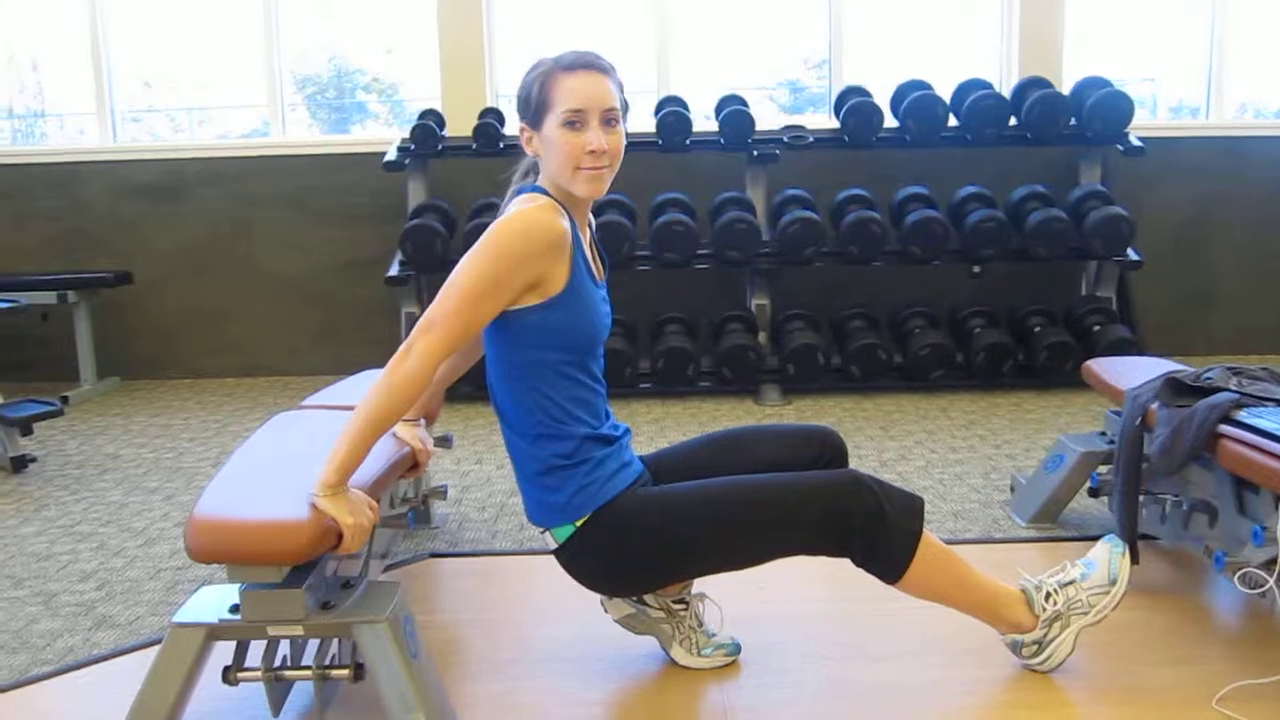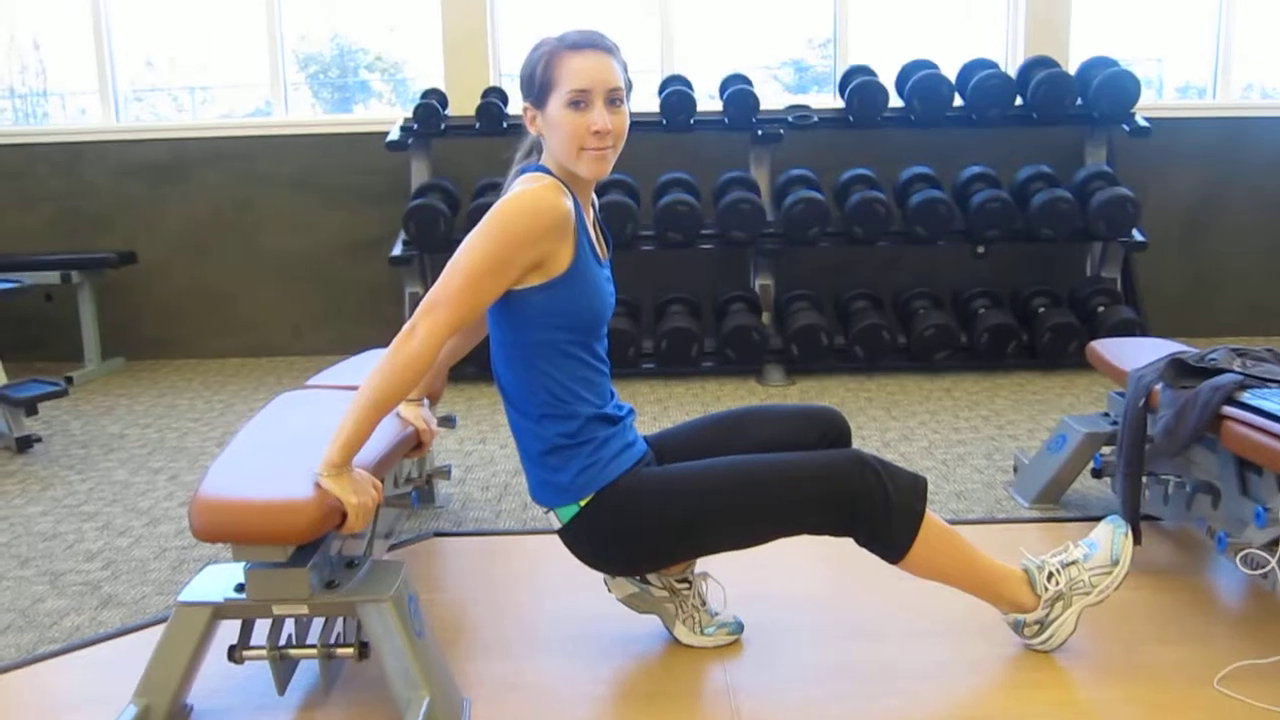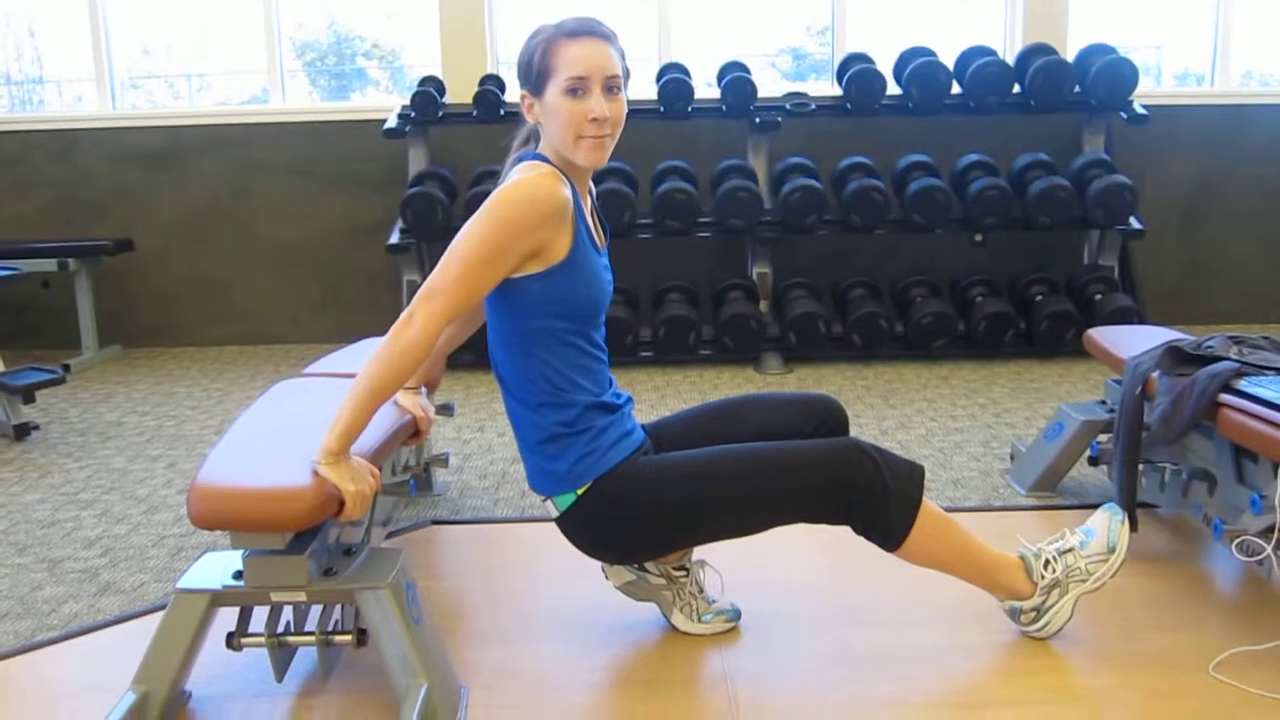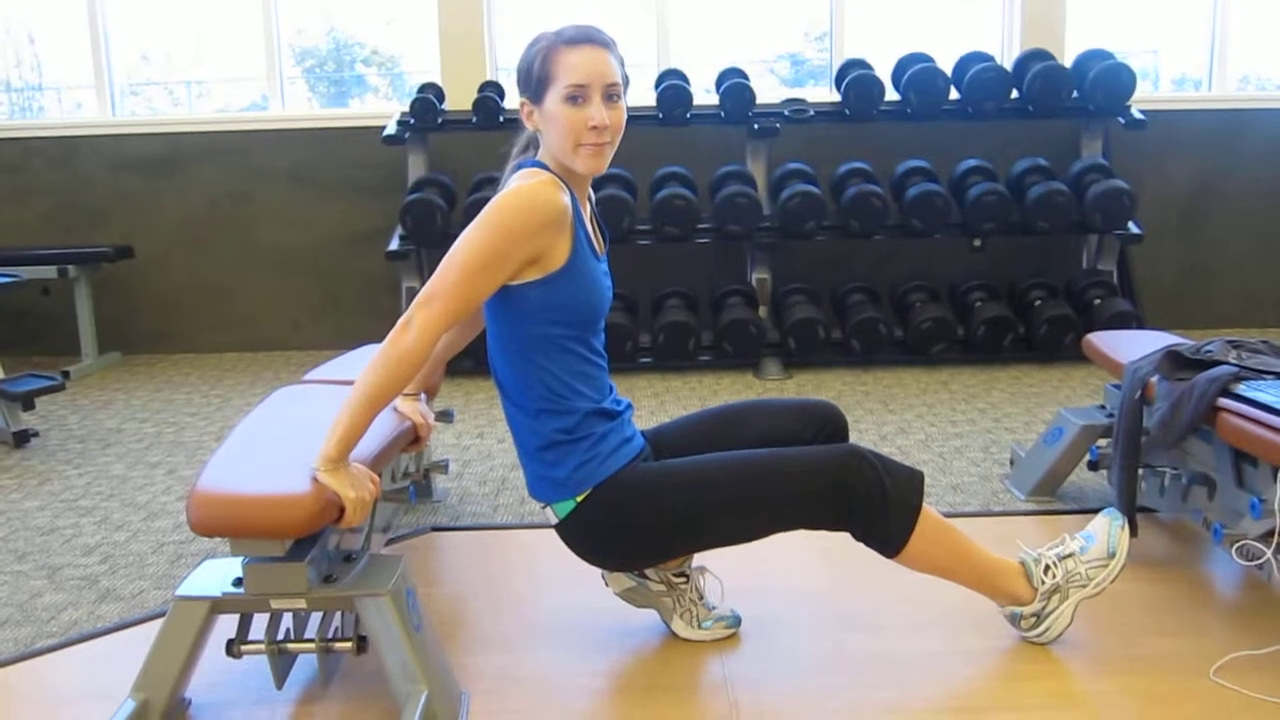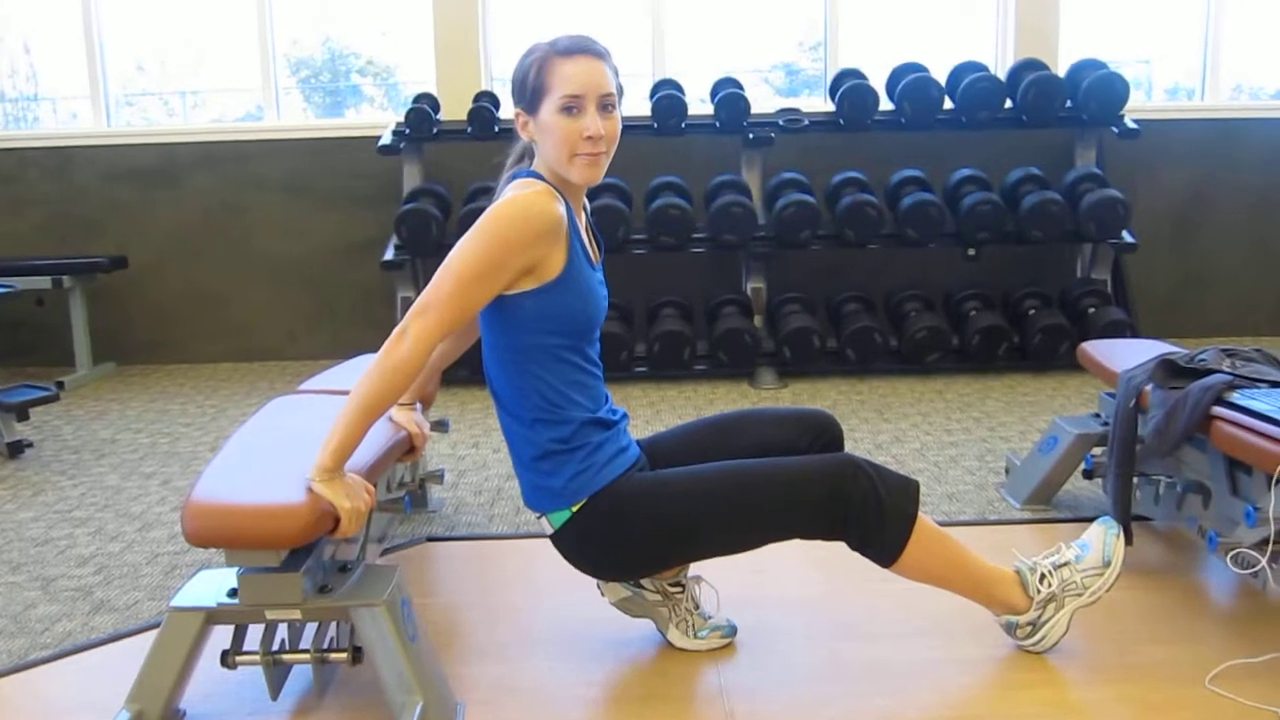
dt=0.2s
person 1, frame 1
left shoulder: (570, 219)
right shoulder: (534, 224)
left elbow: (470, 333)
right elbow: (425, 345)
left wrist: (418, 418)
right wrist: (334, 489)
left hip: (617, 484)
right hip: (597, 524)
left knee: (818, 450)
right knee: (852, 505)
left ankle: (660, 594)
right ankle: (1028, 618)
person 1, frame 2
left shoulder: (573, 199)
right shoulder: (537, 205)
left elbow: (476, 315)
right elbow: (428, 325)
left wrist: (421, 398)
right wrist: (338, 467)
left hip: (623, 463)
right hip: (603, 503)
left knee: (822, 430)
right knee: (853, 483)
left ankle: (664, 572)
right ankle: (1032, 598)
person 1, frame 3
left shoulder: (570, 187)
right shoulder: (535, 192)
left elbow: (475, 302)
right elbow: (425, 314)
left wrist: (419, 386)
right wrist: (335, 455)
left hip: (621, 451)
right hip: (600, 491)
left knee: (819, 418)
right knee: (850, 471)
left ankle: (662, 560)
right ankle: (1028, 585)
person 1, frame 4
left shoulder: (570, 194)
right shoulder: (535, 199)
left elbow: (472, 304)
right elbow: (423, 320)
left wrist: (416, 392)
right wrist: (334, 462)
left hip: (618, 458)
right hip: (599, 498)
left knee: (819, 424)
right knee: (850, 479)
left ankle: (662, 569)
right ankle: (1027, 590)
person 1, frame 5
left shoulder: (565, 204)
right shoulder: (530, 210)
left elbow: (467, 315)
right elbow: (418, 330)
left wrist: (413, 402)
right wrist: (329, 472)
left hip: (615, 467)
right hip: (594, 509)
left knee: (814, 433)
right knee: (847, 489)
left ankle: (658, 578)
right ankle: (1023, 599)
